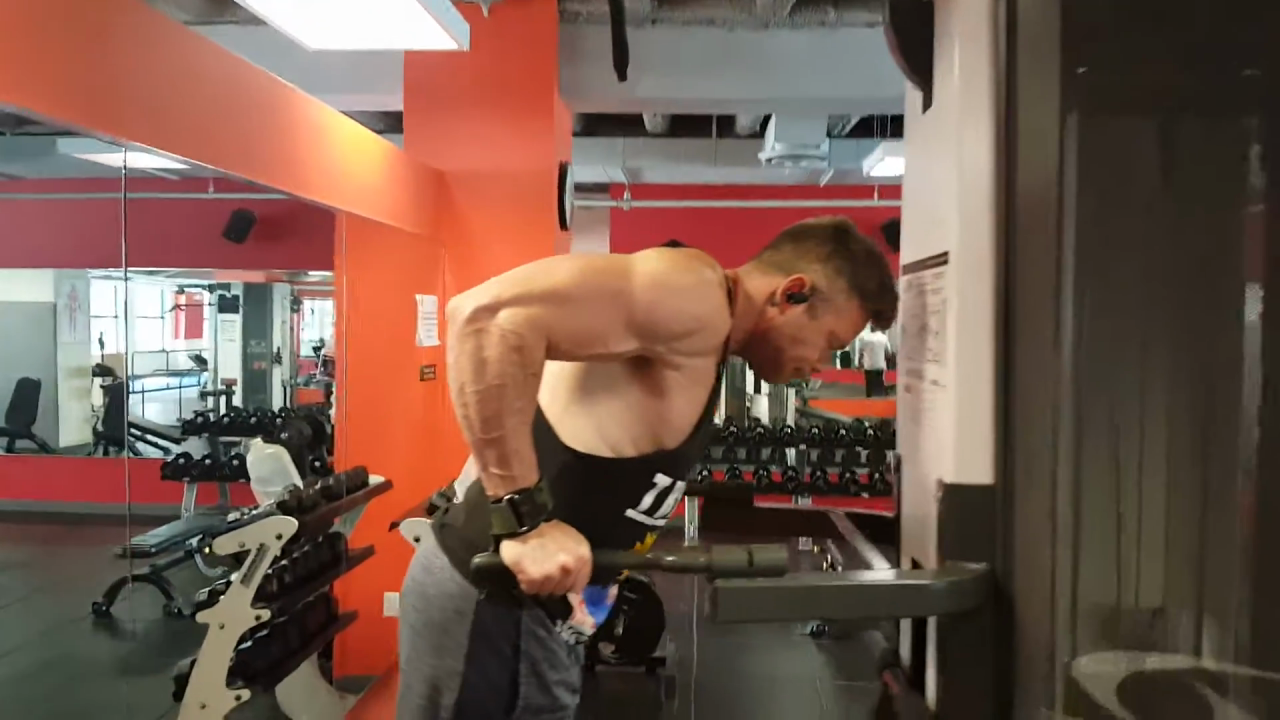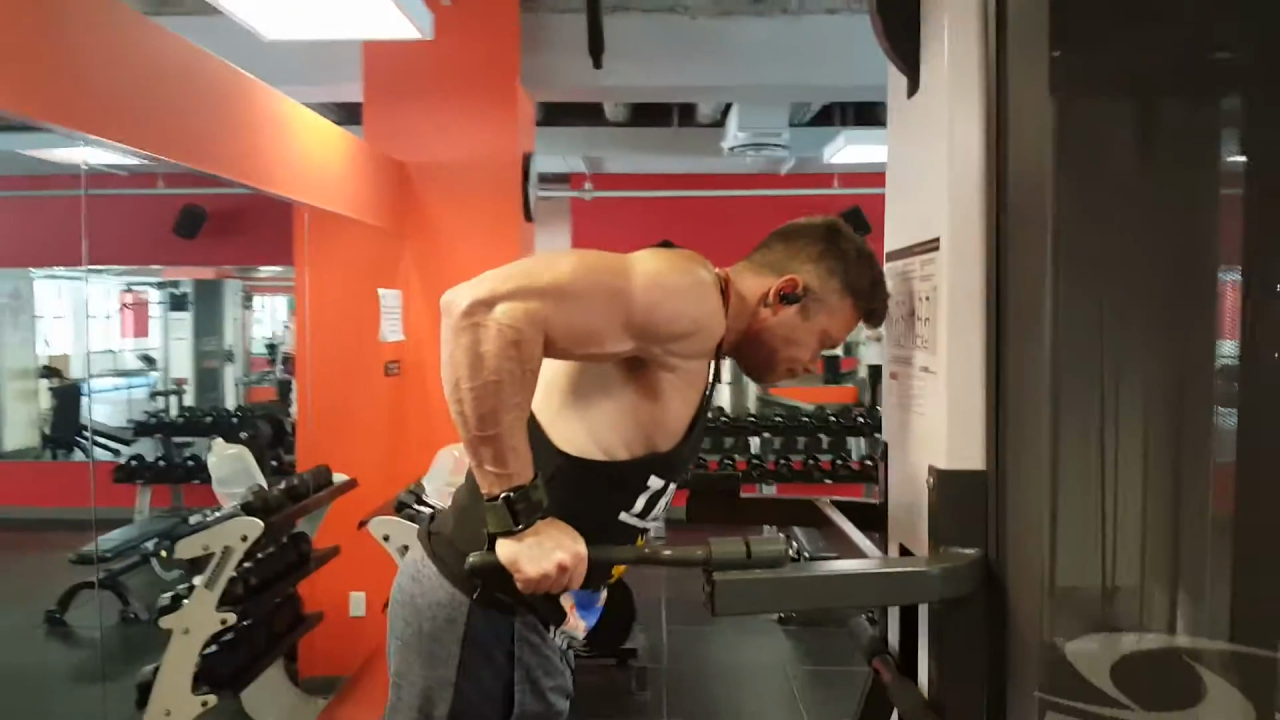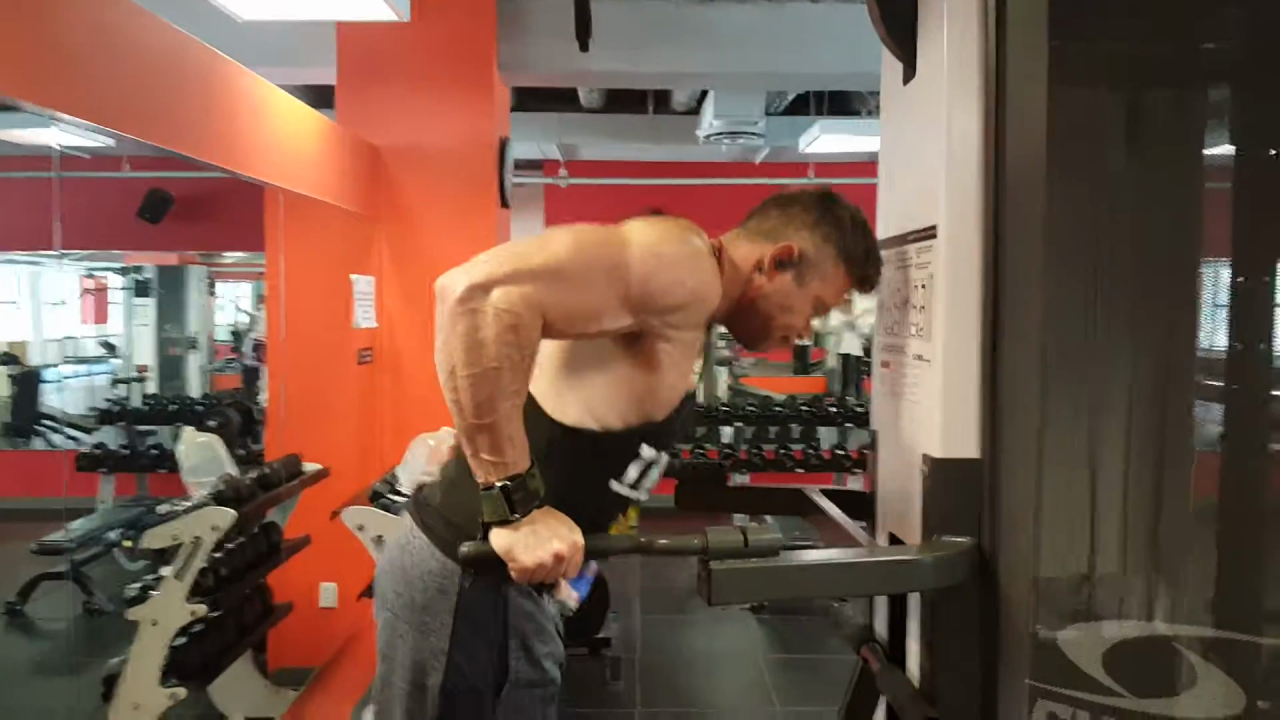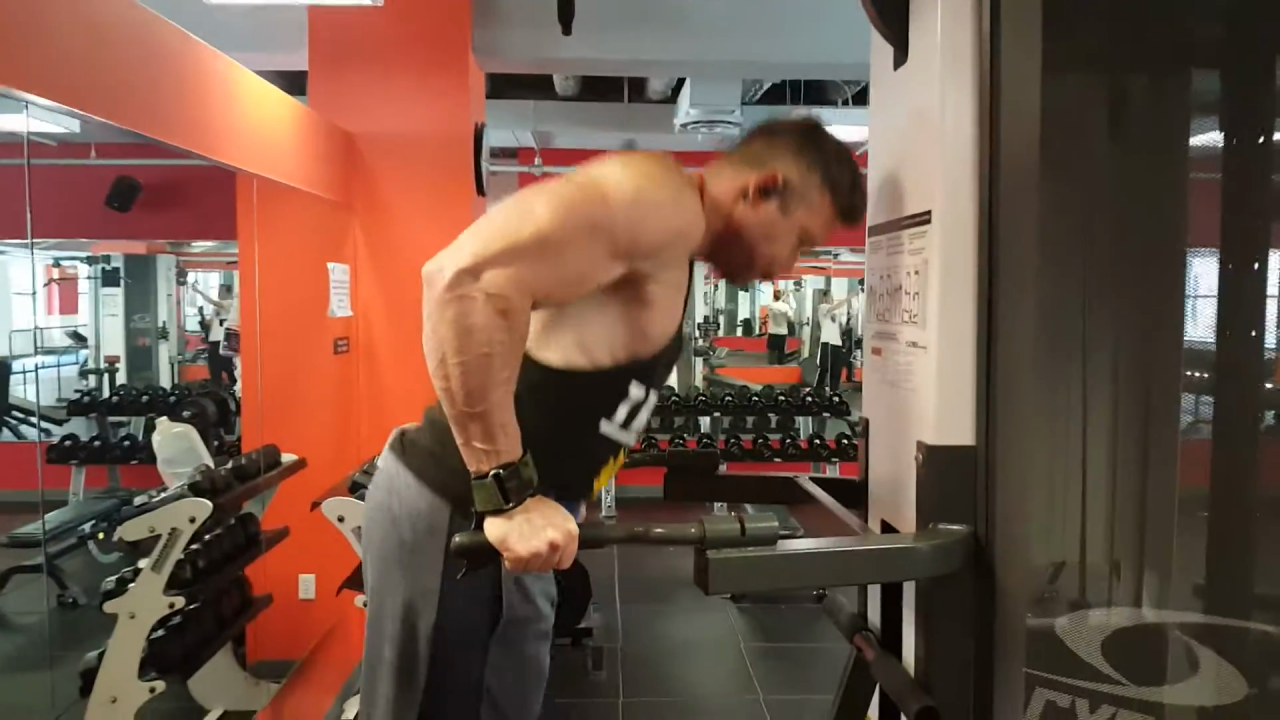
dt=0.2s
person 1, frame 1
left shoulder: (703, 337)
right shoulder: (694, 295)
right elbow: (489, 316)
right wrist: (524, 520)
left hip: (542, 606)
right hip: (496, 600)
person 1, frame 2
left shoulder: (691, 334)
right shoulder: (688, 297)
right elbow: (484, 310)
right wrist: (520, 517)
left hip: (526, 609)
right hip: (482, 609)
person 1, frame 3
left shoulder: (681, 307)
right shoulder: (683, 266)
right elbow: (478, 293)
right wrist: (514, 504)
left hip: (511, 579)
right hip: (470, 579)
person 1, frame 4
left shoulder: (669, 238)
right shoulder: (660, 200)
right elbow: (466, 277)
right wrist: (507, 490)
left hip: (489, 525)
right hip: (453, 521)
